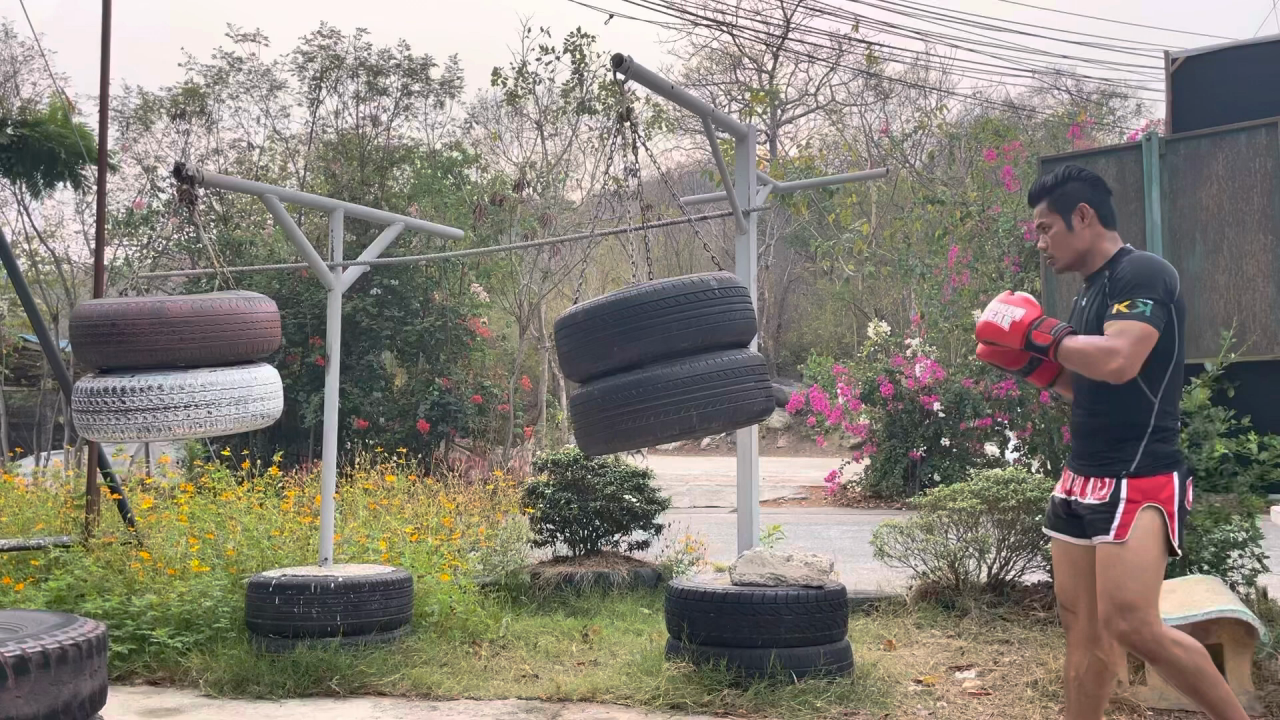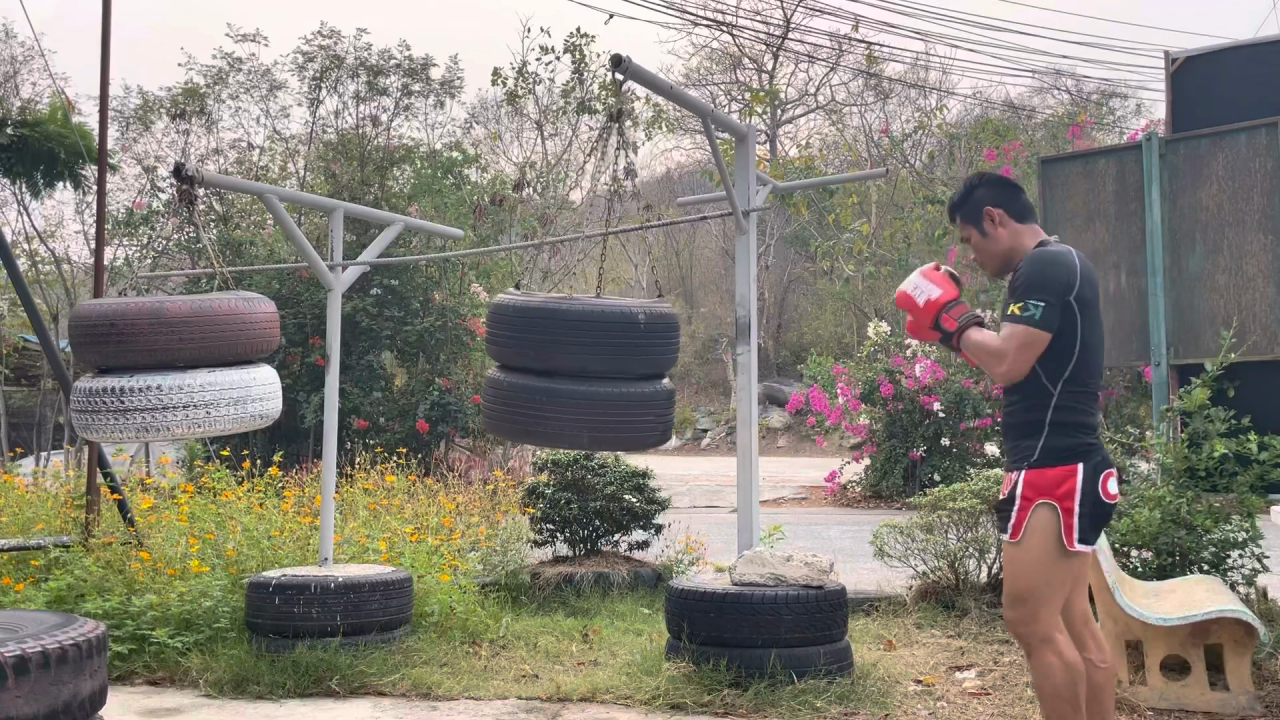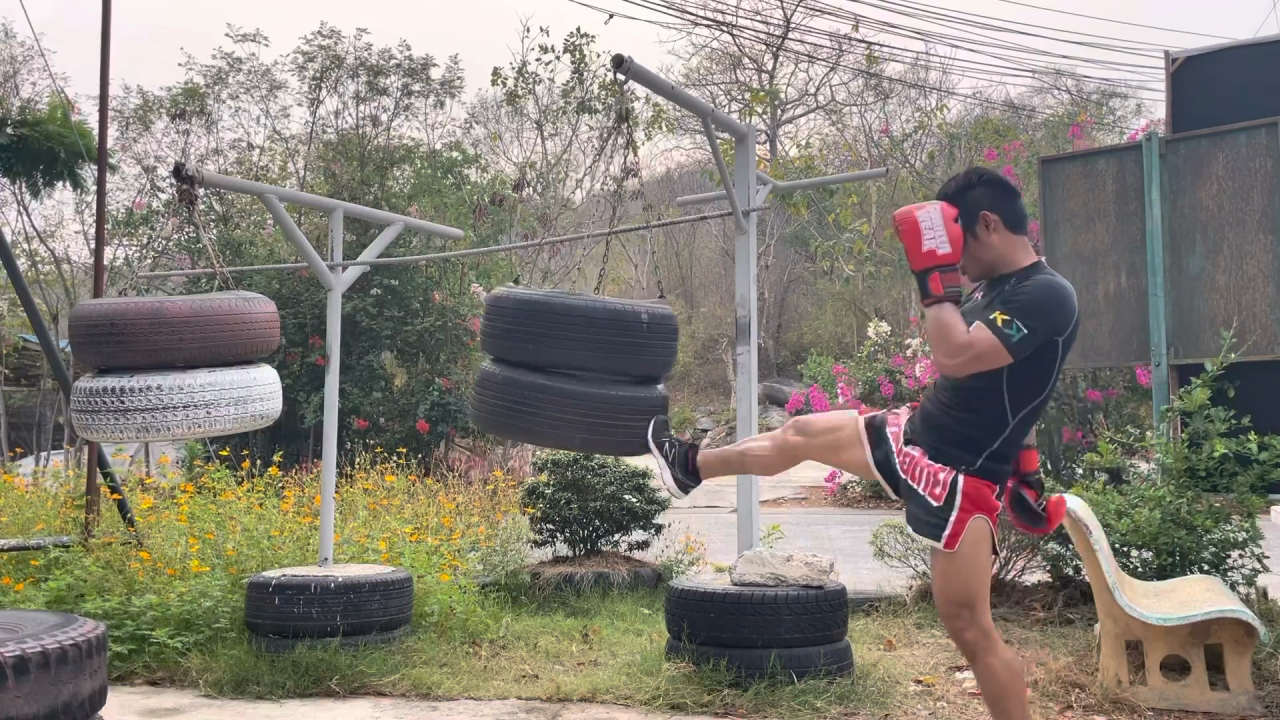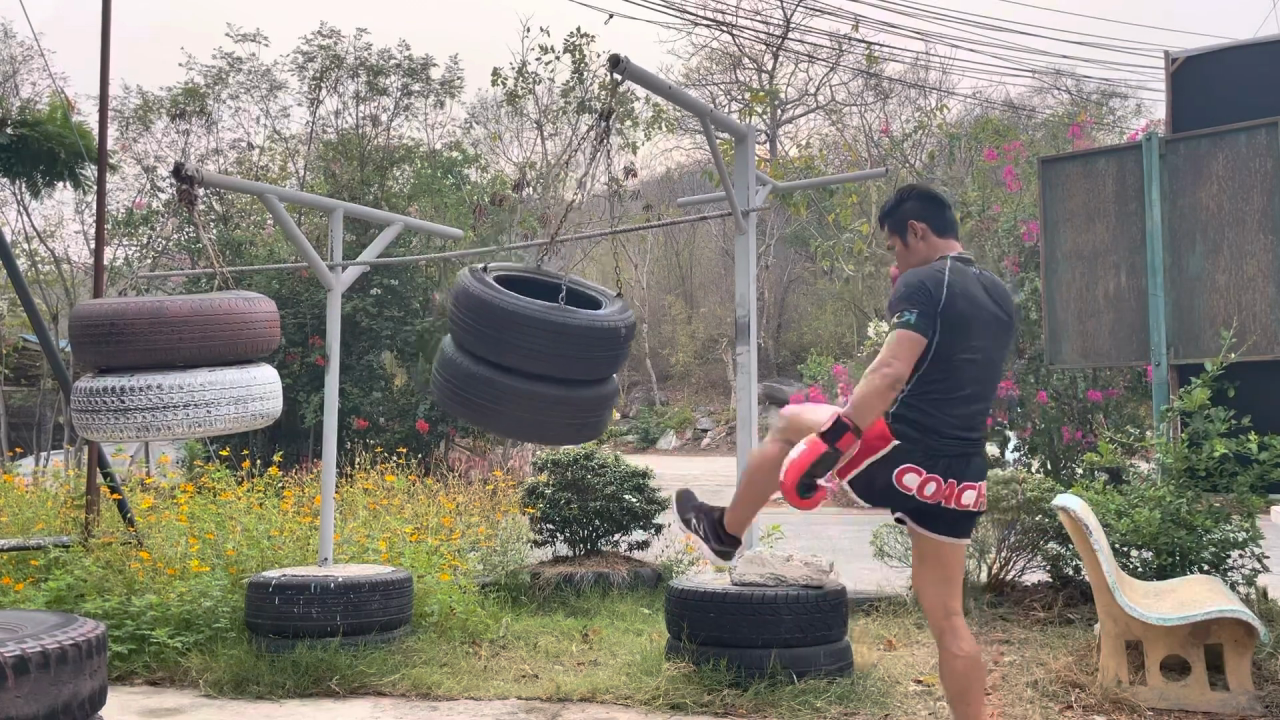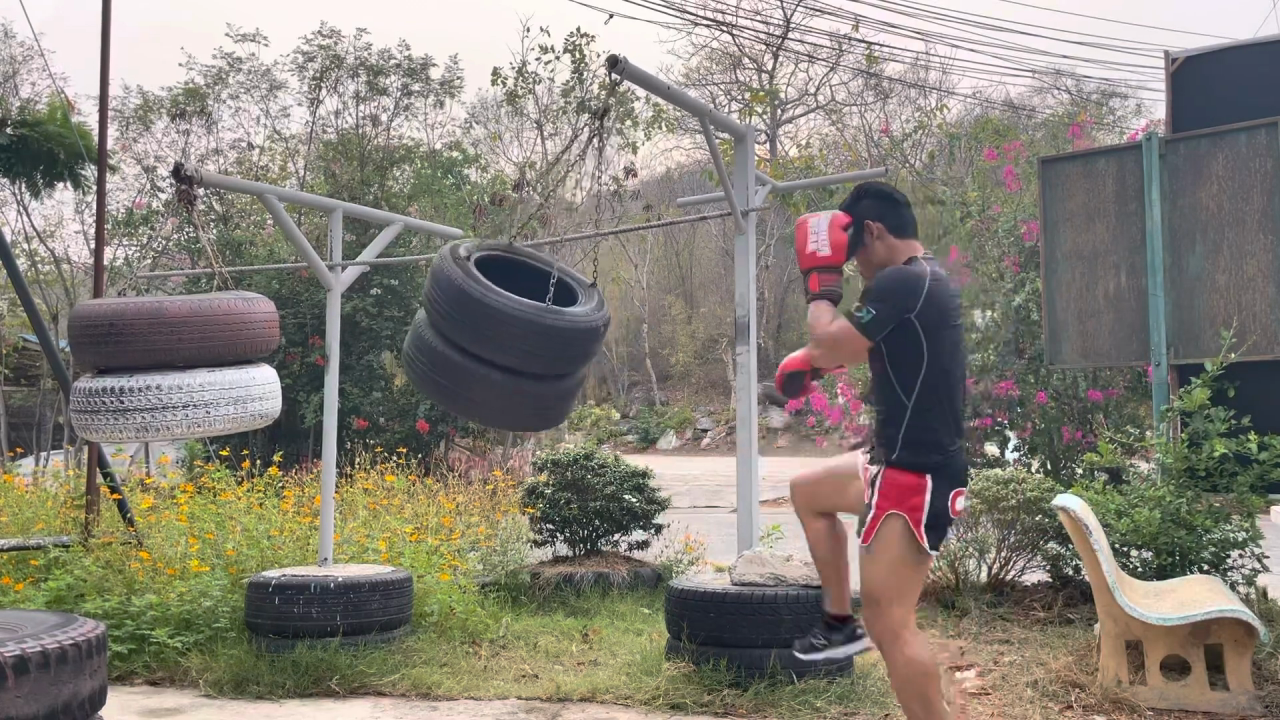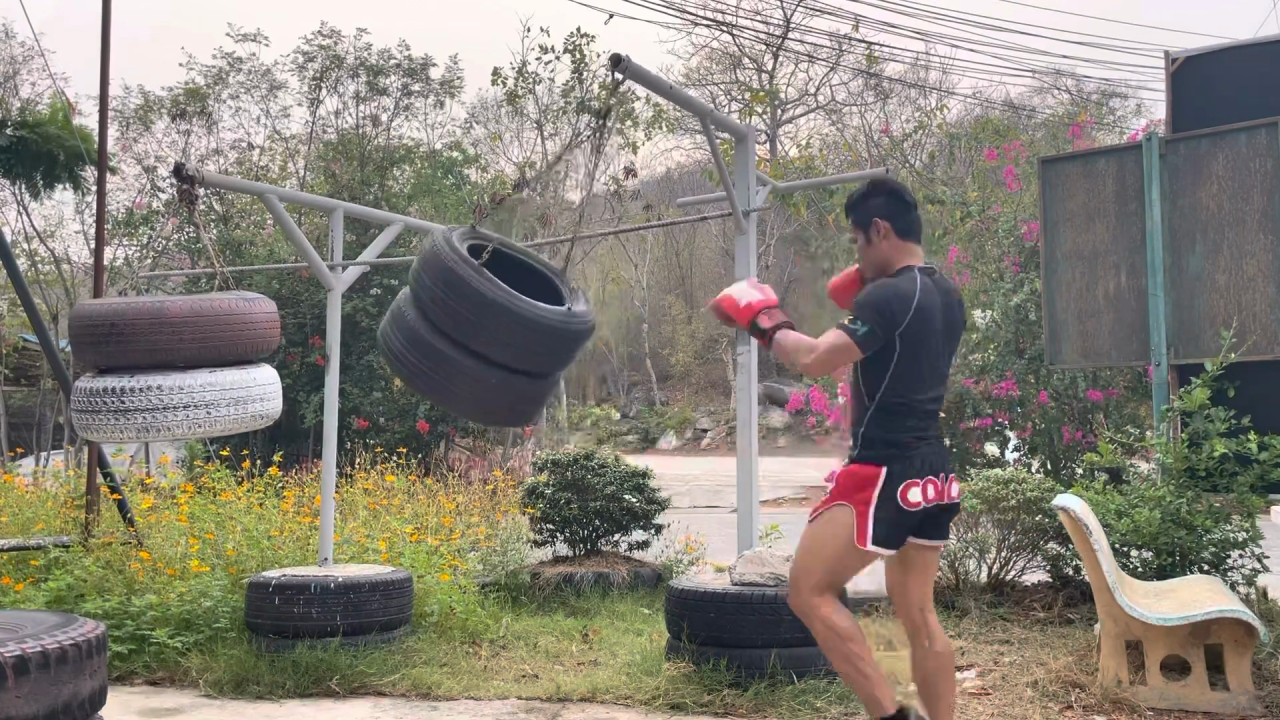
dt=0.7s
person 1, frame 1
left shoulder: (1147, 274)
right shoulder: (1086, 290)
left elbow: (1119, 364)
left wrist: (1042, 335)
right wrist: (1033, 360)
left hip: (1144, 481)
right hip: (1082, 478)
left knee: (1130, 624)
right knee: (1082, 627)
person 1, frame 2
left shoulder: (1048, 267)
right shoulder: (1048, 270)
left elbow: (1007, 363)
right elbow: (1019, 368)
left wrist: (949, 314)
right wrist: (956, 323)
left hip: (1055, 473)
right hip: (1051, 470)
left knee: (1031, 622)
right knee: (1071, 622)
person 1, frame 3
left shoulder: (1047, 296)
right shoulder: (993, 287)
left elbow: (955, 358)
left wrist: (934, 276)
right wrist: (1028, 476)
left hip: (964, 481)
right hip: (911, 439)
left knee: (970, 628)
right knee: (803, 433)
right ankle: (692, 466)
person 1, frame 4
left shoulder: (925, 283)
right shoulder: (1001, 298)
left elbow: (891, 371)
left wrist: (828, 440)
left hip: (899, 454)
right hip: (964, 476)
left knee: (788, 423)
right knee: (946, 619)
left ankle: (726, 531)
person 1, frame 5
left shoulder: (913, 285)
right shoulder: (923, 280)
left elbow: (829, 351)
left wrist: (820, 277)
right wrist: (812, 364)
left hip: (914, 482)
right hip: (905, 461)
left knee: (890, 623)
right knee: (808, 492)
right ankle: (839, 623)
person 1, frame 6
left shoulder: (890, 296)
right shoulder: (945, 296)
left elbow: (813, 360)
left wrist: (764, 323)
left hip: (883, 477)
right hip: (932, 475)
left knee: (808, 594)
right knee: (916, 614)
